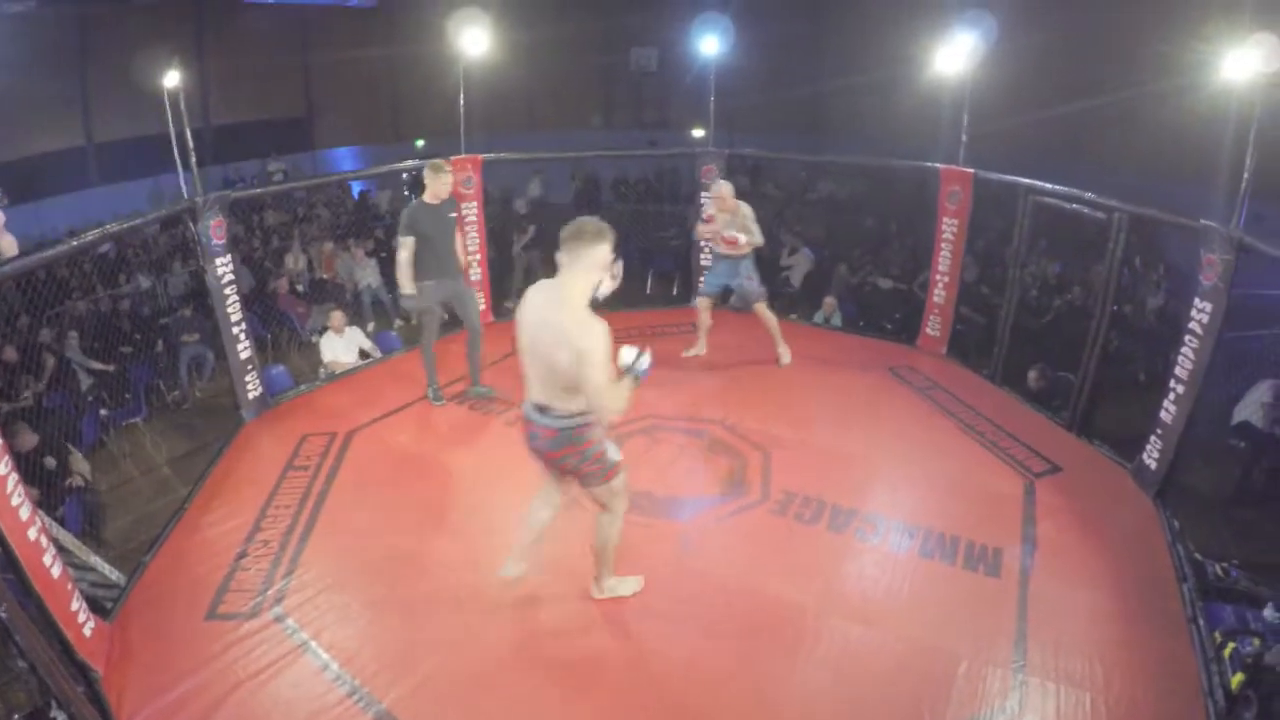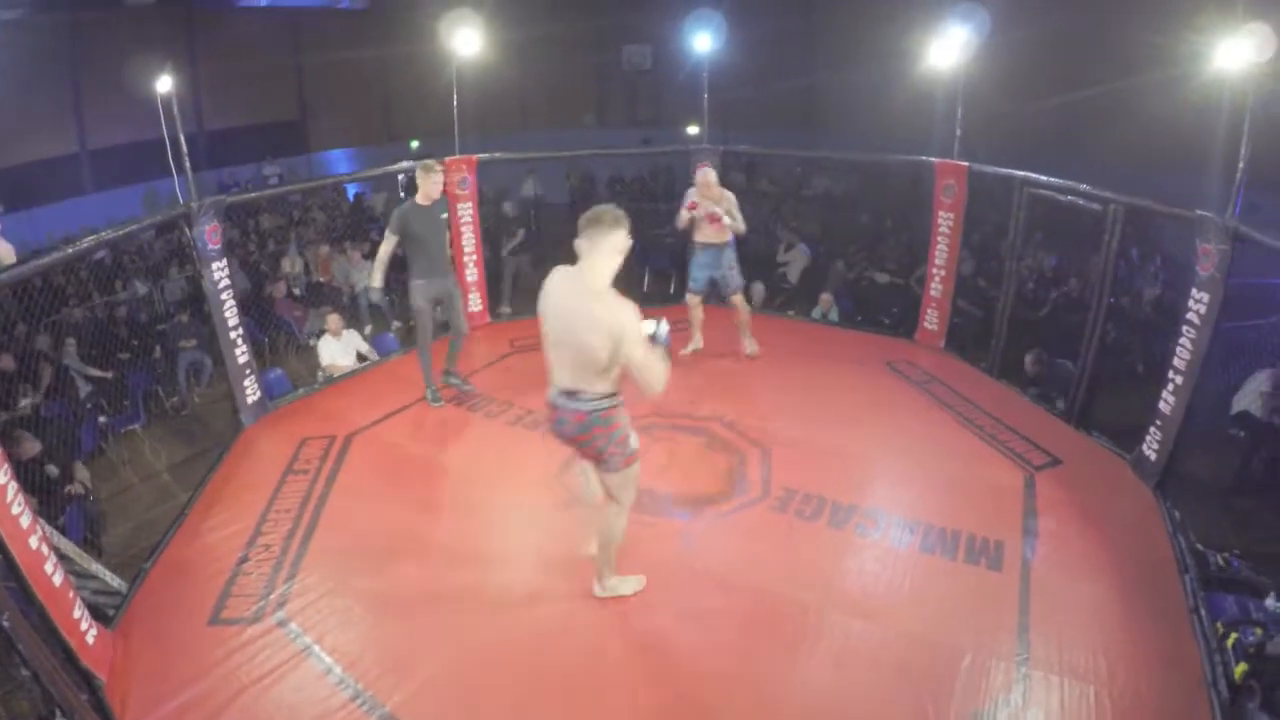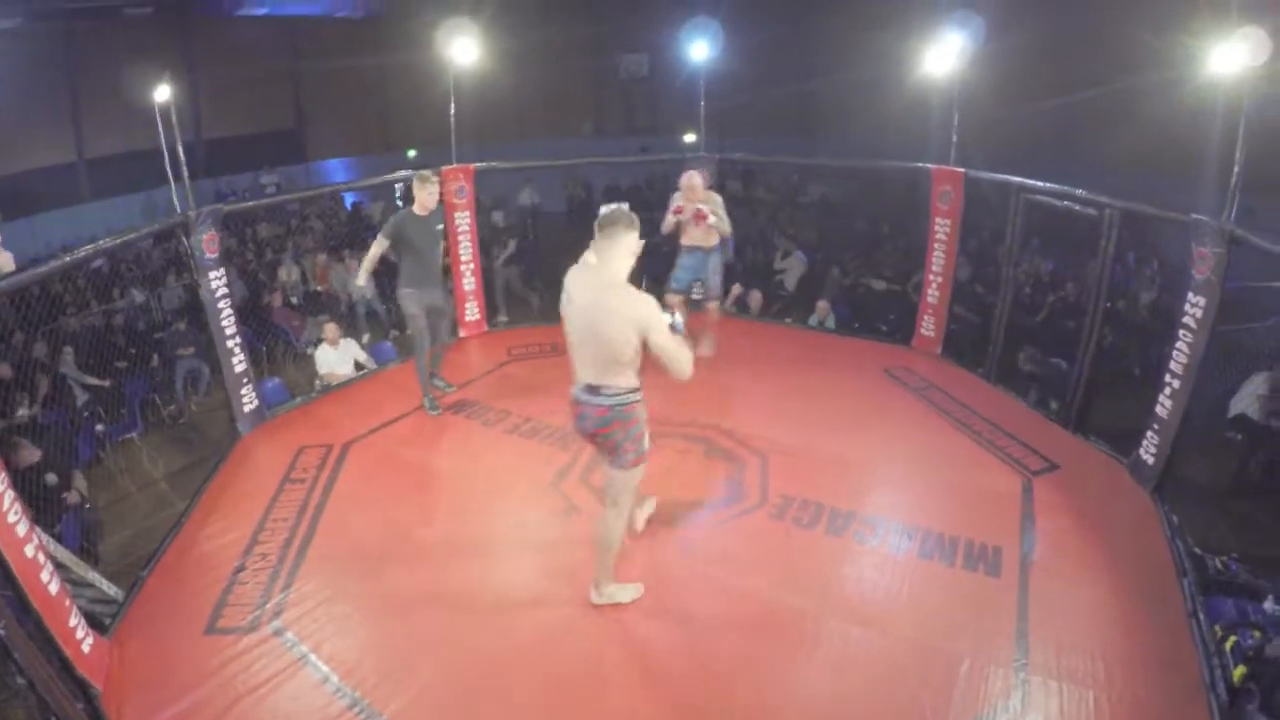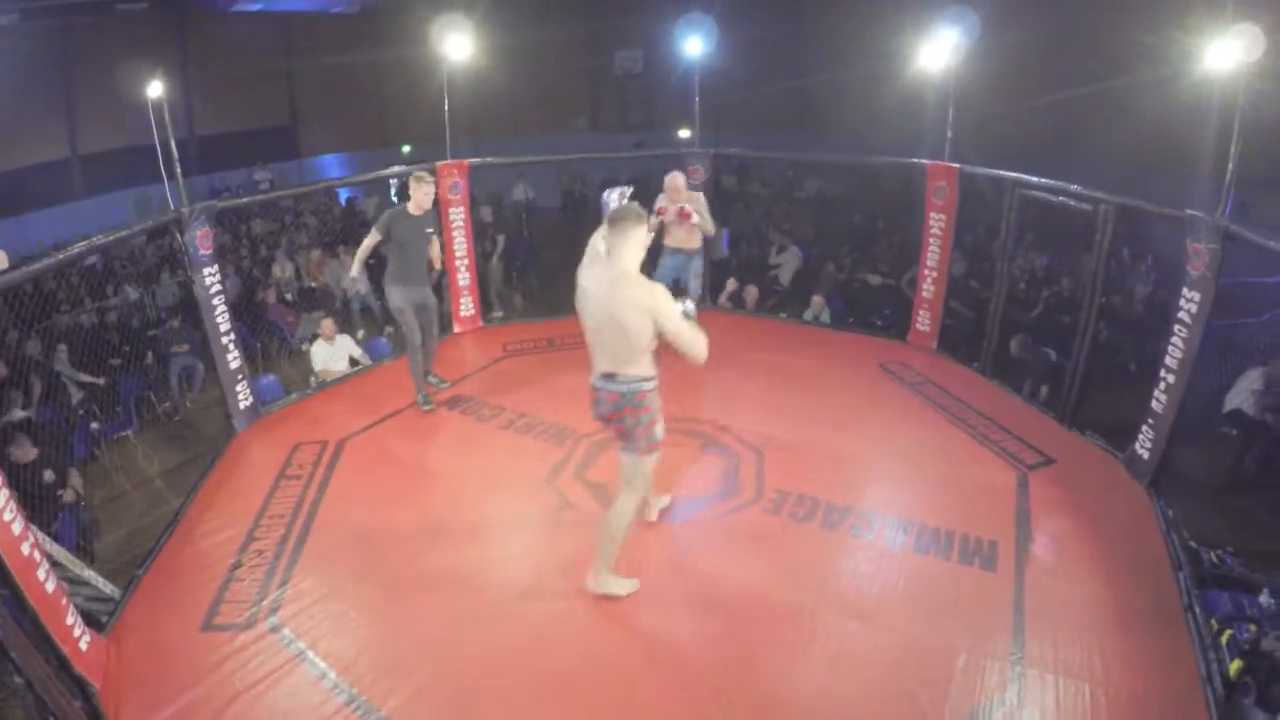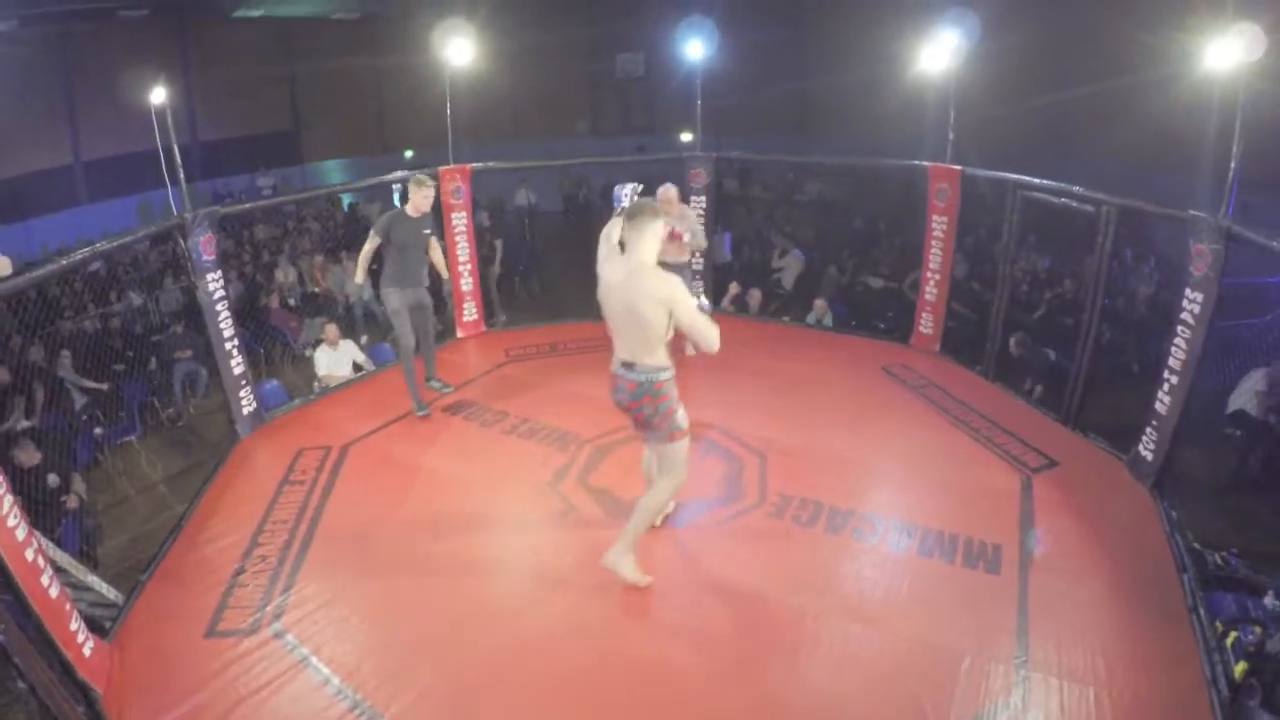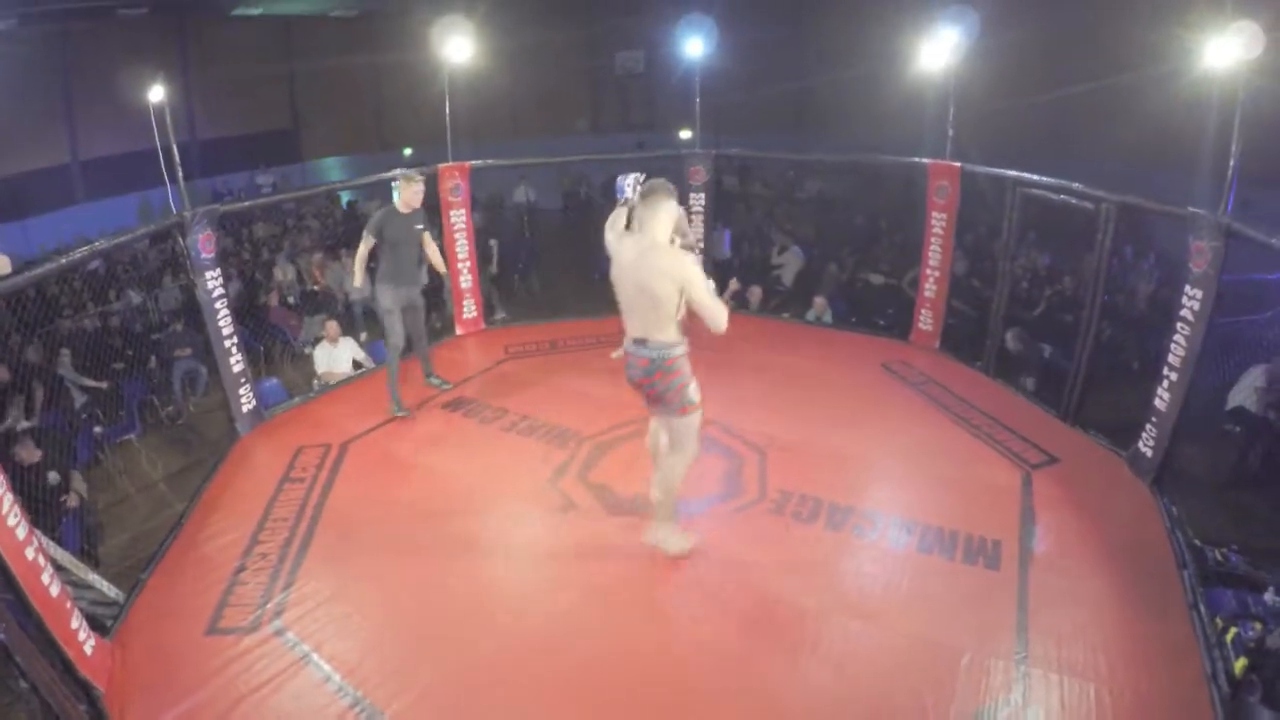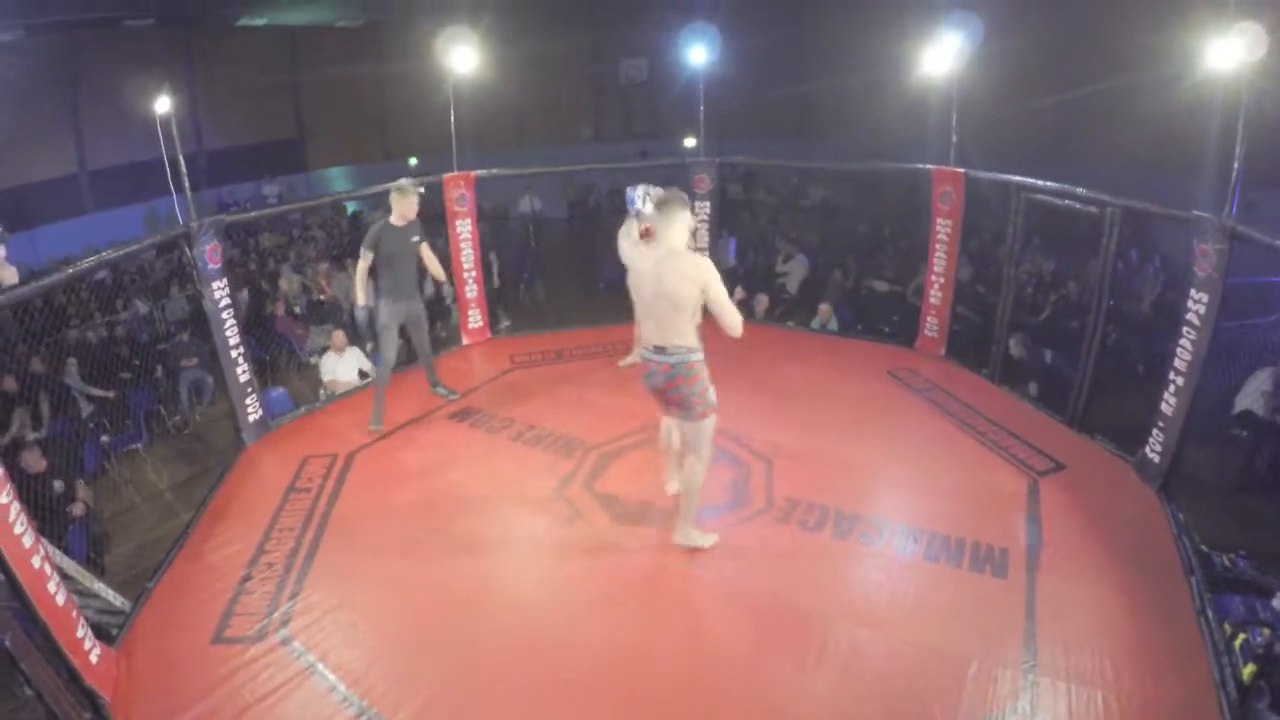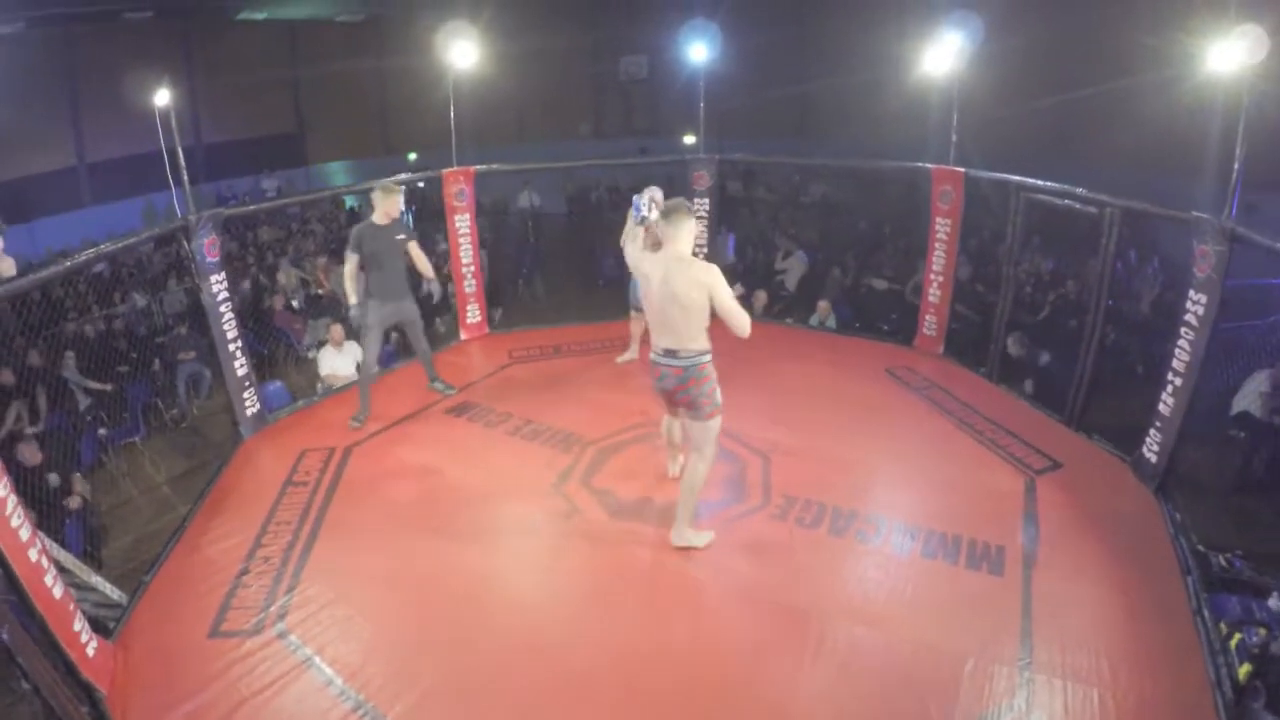
dt=0.1s
person 1, frame 1
left shoulder: (536, 293)
right shoulder: (590, 332)
right elbow: (607, 411)
left wrist: (596, 294)
right wrist: (631, 371)
left hip: (535, 424)
right hip: (574, 435)
left knee: (553, 491)
right knee: (615, 505)
left ankle: (517, 559)
right ankle: (603, 582)
person 1, frame 2
left shoulder: (555, 280)
right shoulder: (618, 313)
right elbow: (653, 383)
left wrist: (585, 235)
right wrist: (656, 341)
left hip: (559, 407)
right hip: (599, 415)
left knee: (593, 465)
right knee: (623, 497)
left ankle: (597, 535)
right ankle: (604, 580)
person 1, frame 3
left shoulder: (574, 279)
right shoulder: (640, 306)
right elbow: (683, 370)
left wrist: (599, 238)
right wrist: (673, 330)
left hip: (581, 403)
right hip: (619, 411)
left knee: (620, 464)
right knee: (619, 502)
left ankle: (634, 514)
right ankle: (603, 586)
person 1, frame 4
left shoulder: (587, 275)
right shoulder: (651, 296)
left elbow: (595, 250)
right elbow: (699, 352)
left wrist: (610, 217)
right wrist: (686, 316)
left hip: (601, 391)
right hip: (636, 398)
left knee: (634, 451)
right knee: (632, 490)
left ankle: (648, 506)
right ankle: (601, 576)
person 1, frame 5
left shoulder: (609, 268)
right shoulder: (667, 285)
left elbow: (612, 246)
right elbow: (710, 344)
left wrist: (624, 214)
right wrist: (699, 311)
left hip: (621, 379)
right hip: (654, 386)
left knee: (654, 441)
right knee: (673, 475)
left ankle: (656, 507)
right ankle: (622, 551)
person 1, frame 6
left shoulder: (621, 249)
right shoulder: (680, 263)
right elbow: (719, 324)
left wrist: (625, 203)
right wrist: (708, 294)
left hip: (634, 357)
right hip: (667, 363)
left knee: (659, 418)
right knee: (685, 449)
left ankle: (661, 487)
right ankle: (662, 526)
person 1, frame 7
left shoulder: (637, 259)
right shoulder: (698, 267)
right elbow: (735, 328)
right wrist: (722, 300)
left hip: (651, 364)
right hip: (685, 368)
left knee: (670, 415)
right knee: (700, 451)
left ankle: (674, 477)
right ankle: (686, 528)
person 1, frame 8
left shoulder: (645, 265)
right shoulder: (705, 273)
left elbow: (630, 250)
right elbow: (743, 329)
left wrist: (638, 223)
right wrist: (730, 302)
left hip: (660, 366)
right hip: (695, 370)
left knee: (673, 412)
right knee: (703, 452)
left ankle: (674, 462)
right ankle: (682, 528)
person 2, frame 1
left shoulder: (451, 204)
right shoulder: (411, 213)
right elbow: (404, 255)
left wrist: (464, 268)
right wrist: (407, 291)
left hip: (456, 279)
right hip: (429, 283)
left knee: (476, 330)
right knee: (430, 338)
left ankle: (476, 384)
right ankle: (432, 386)
person 2, frame 2
left shoulder: (443, 205)
right shoulder: (404, 213)
right elbow: (386, 249)
right wrist: (376, 284)
left hip: (446, 278)
right hip: (421, 282)
left knee: (461, 328)
right knee: (426, 337)
left ankle: (450, 373)
right ankle: (430, 387)
person 2, frame 3
left shoulder: (437, 215)
right shoulder: (400, 221)
right elbow: (376, 250)
right wrist: (361, 281)
left hip: (436, 287)
right hip: (411, 291)
left knee: (442, 339)
right knee: (424, 344)
left ankle: (433, 375)
right ankle: (427, 395)
person 2, frame 4
left shoulder: (430, 216)
right shoulder: (392, 218)
right elbow: (368, 244)
left wrist: (436, 269)
right wrist: (354, 272)
left hip: (422, 286)
right hip: (397, 288)
left knee: (432, 335)
right knee: (413, 339)
left ankle: (427, 373)
right ankle: (421, 391)
person 2, frame 5
left shoulder: (427, 218)
right shoulder: (391, 220)
left elbow: (434, 248)
right elbow: (369, 248)
left wrist: (445, 277)
right wrist: (359, 280)
left hip: (418, 288)
right hip: (394, 290)
left knee: (428, 338)
right knee: (408, 343)
left ankle: (430, 378)
right ankle: (415, 398)
person 2, frame 6
left shoulder: (418, 214)
right shoulder: (382, 218)
left elbow: (428, 244)
right elbow: (363, 250)
left wrist: (443, 272)
right wrist: (358, 283)
left hip: (412, 285)
right hip: (388, 288)
left knee: (420, 335)
right knee: (395, 343)
left ankle: (429, 374)
right ankle: (394, 398)
person 2, frame 7
left shoulder: (415, 227)
right shoulder: (378, 232)
left elbow: (426, 255)
right elbow: (362, 267)
left wrist: (443, 281)
right wrist: (361, 303)
left hip: (414, 300)
right hip: (389, 303)
left knee: (424, 347)
right knee: (387, 359)
left ankle: (435, 384)
right ankle: (377, 411)
person 2, frame 8
left shoulder: (401, 225)
right shoulder: (360, 232)
left elbow: (416, 252)
right elbow: (350, 268)
left wrist: (432, 279)
right wrist: (353, 302)
left hip: (404, 298)
right hip: (376, 303)
left knee: (421, 345)
right knee: (369, 359)
left ankle: (434, 380)
right ankle: (363, 408)
